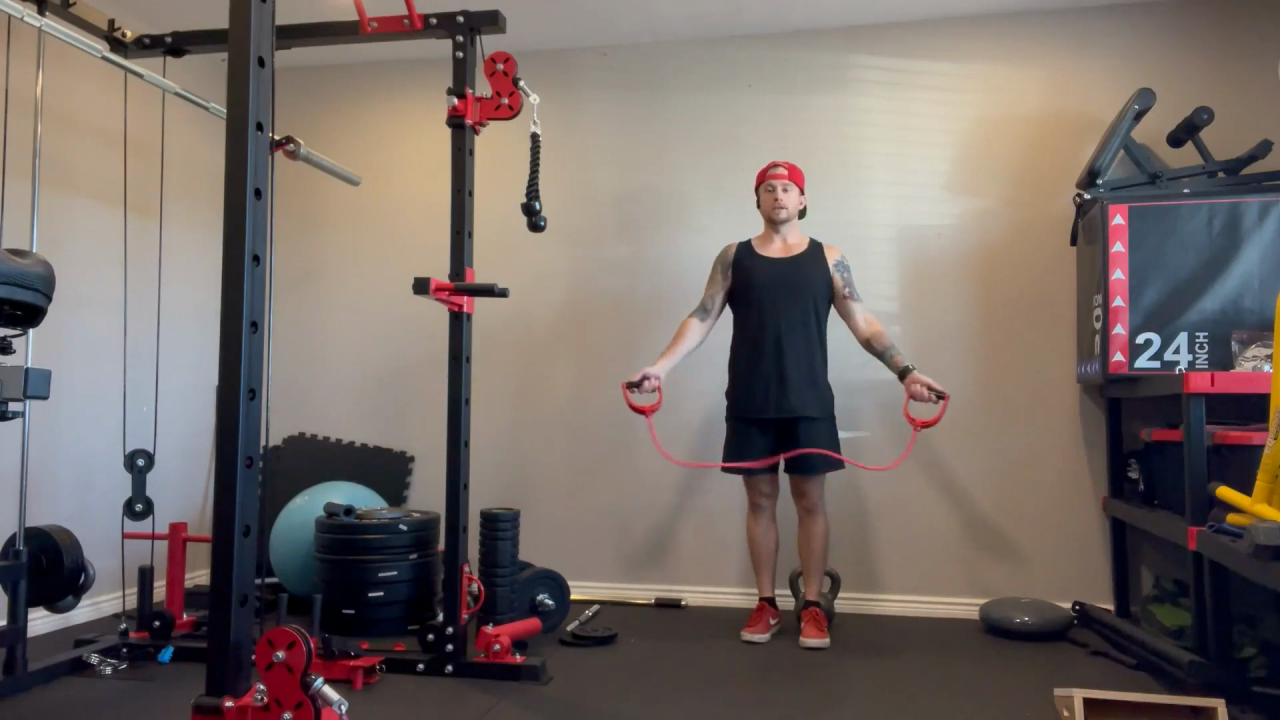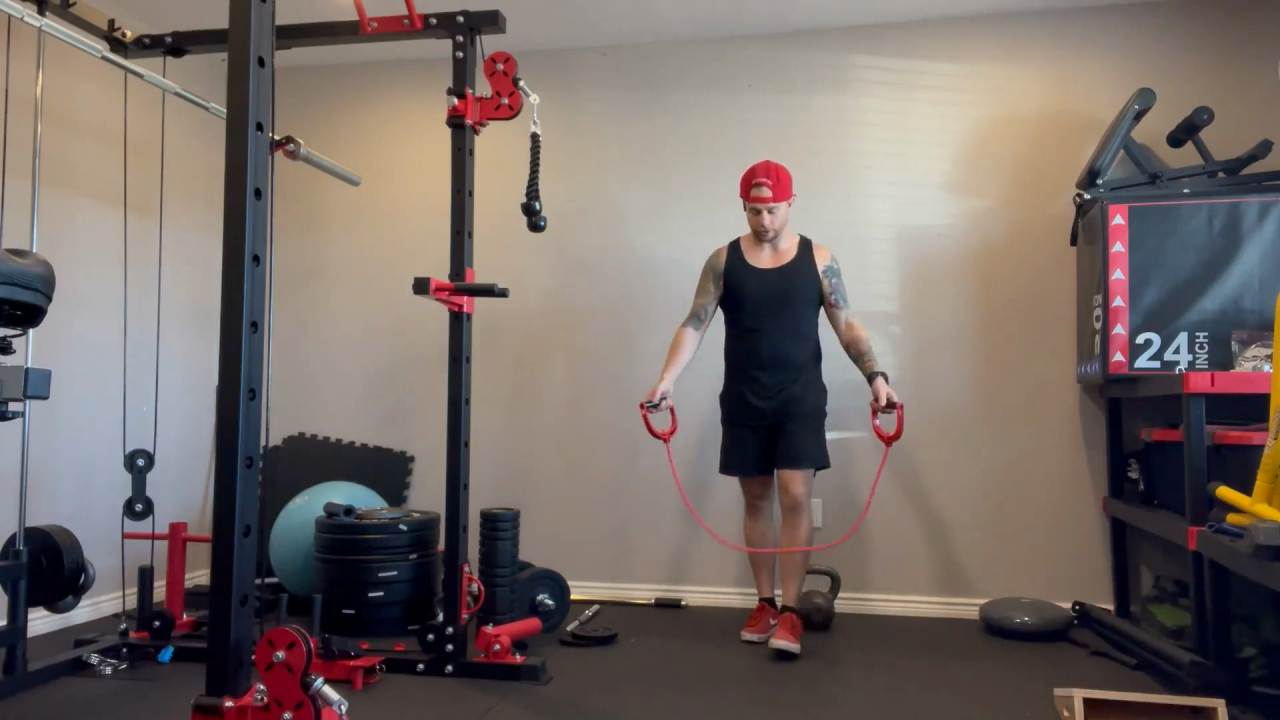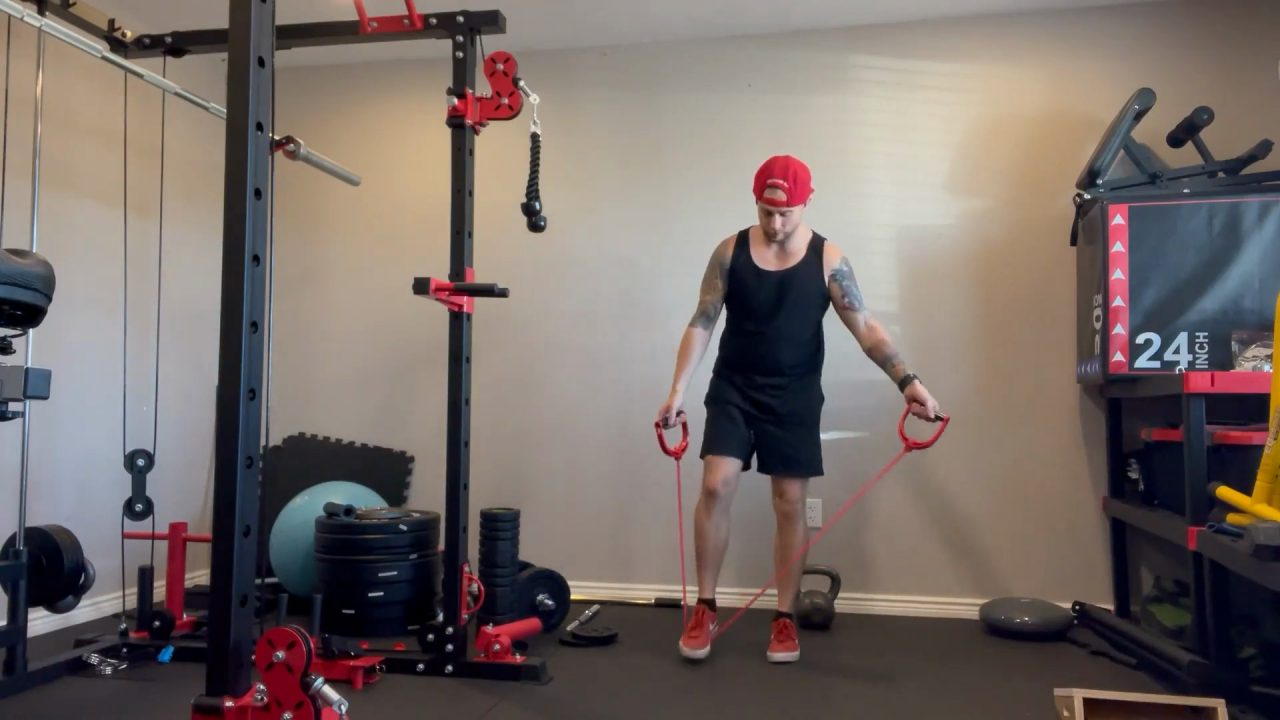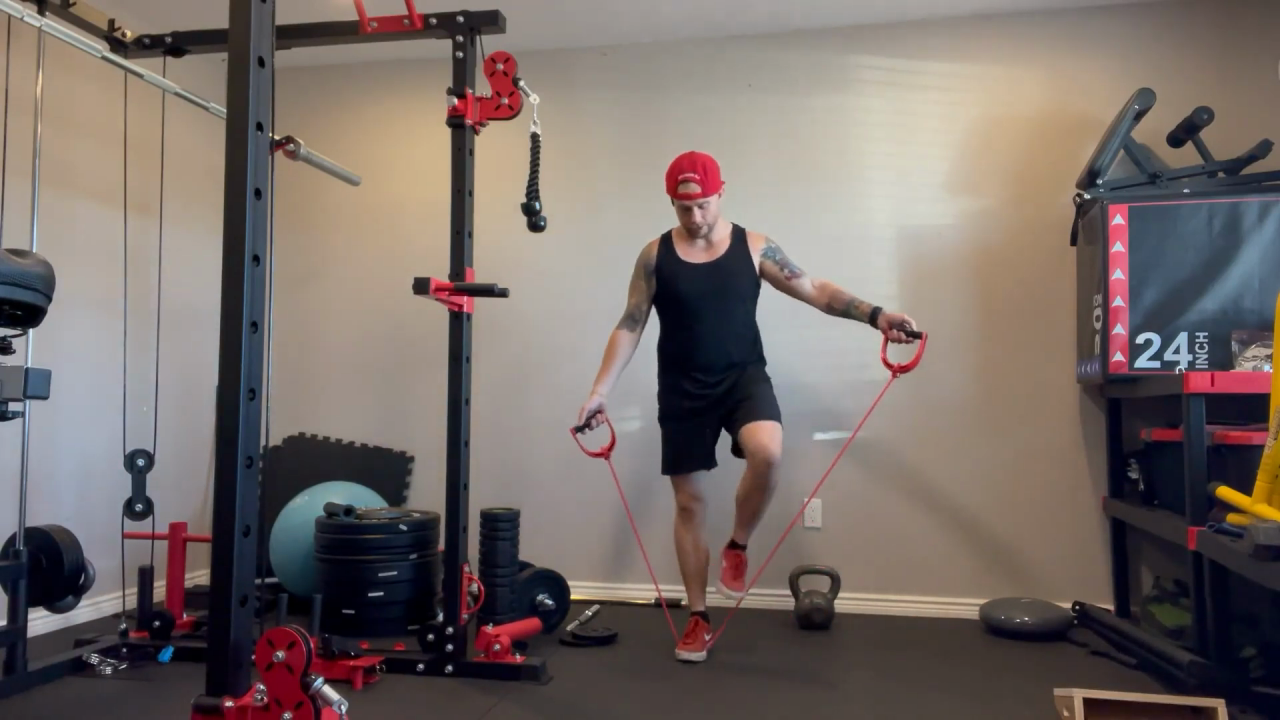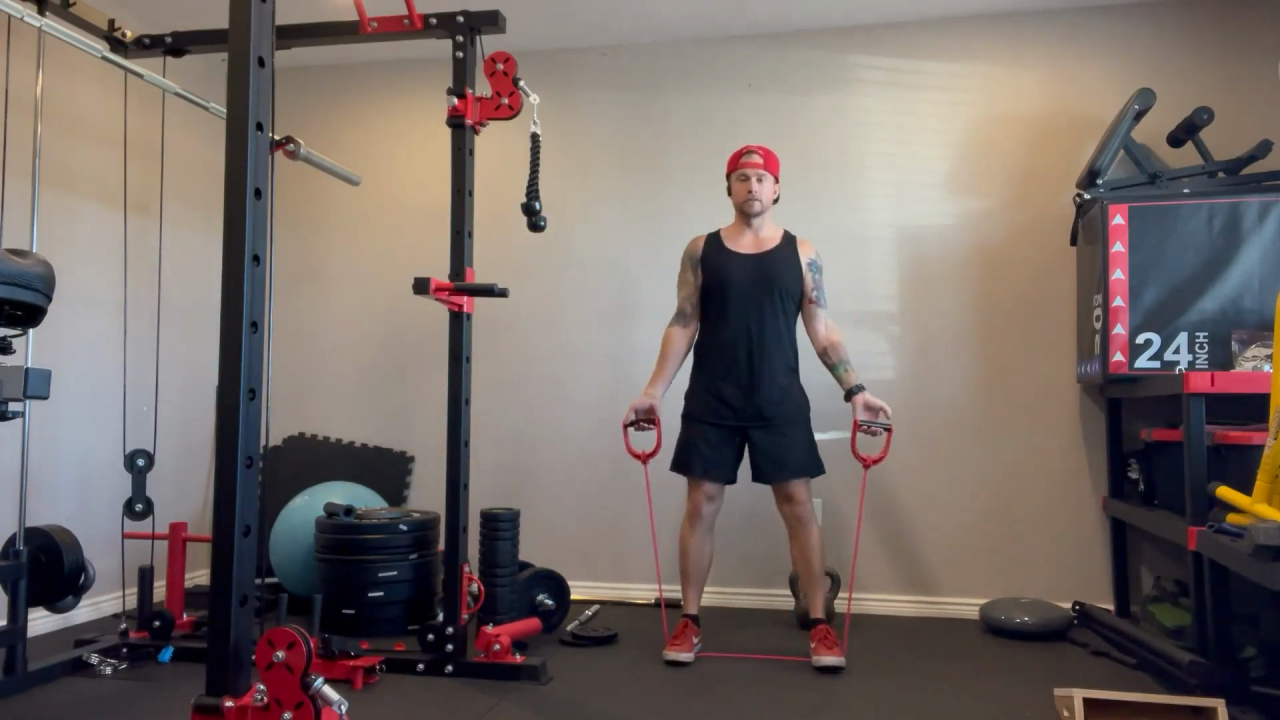
dt=1s
person 1, frame 1
left shoulder: (828, 257)
right shoulder: (733, 257)
left elbow: (862, 323)
right elbow: (702, 318)
left wrist: (906, 371)
right wrist: (660, 366)
left hip: (808, 401)
right hip: (750, 402)
left knee: (810, 501)
right knee: (760, 500)
left ankle: (812, 607)
right ankle: (765, 604)
person 1, frame 2
left shoulder: (819, 258)
right shoulder: (723, 260)
left elbow: (846, 325)
right elbow: (695, 325)
left wrist: (876, 377)
right wrist: (666, 378)
left hip: (801, 397)
right hip: (743, 400)
left knee: (794, 497)
right knee: (756, 501)
left ankle: (789, 612)
right ankle: (764, 603)
person 1, frame 3
left shoulder: (828, 259)
right shoulder: (730, 251)
left elbow: (865, 327)
right elbow: (701, 322)
left wrist: (908, 382)
right wrist: (678, 388)
left hip: (794, 396)
right hip: (733, 389)
left knee: (790, 504)
right knee: (716, 488)
left ankle: (784, 618)
right ankle: (704, 608)
person 1, frame 4
left shoulder: (753, 246)
right shoulder: (655, 255)
left elbow: (813, 289)
right elbow: (629, 327)
left wrist: (875, 314)
right wrist: (599, 392)
left hip: (744, 377)
right hip: (683, 392)
left knee: (767, 453)
right knee: (689, 501)
left ankle: (738, 546)
right ankle: (698, 619)
person 1, frame 5
left shoulder: (802, 253)
right shoulder: (701, 250)
left elbow: (821, 329)
right elbow: (683, 326)
left wrist: (854, 391)
right wrist: (653, 391)
left hip: (780, 403)
right hip: (711, 402)
left knee: (799, 507)
right knee: (701, 506)
left ankle: (819, 625)
right ankle: (689, 621)
